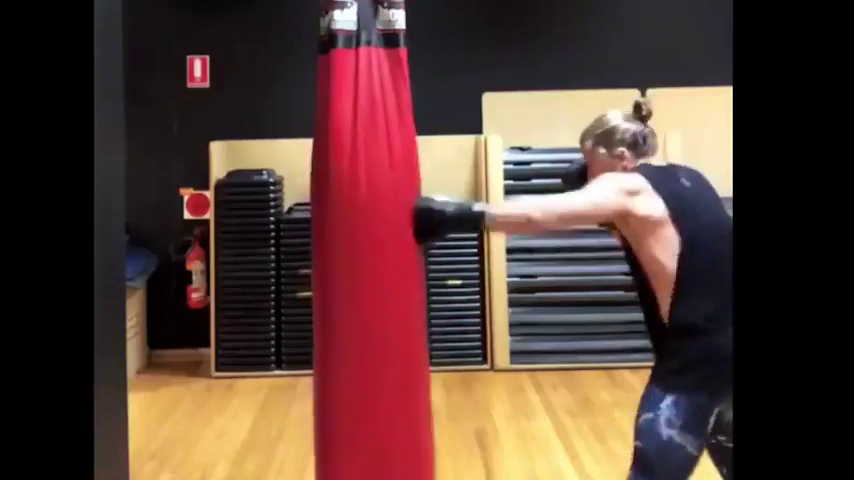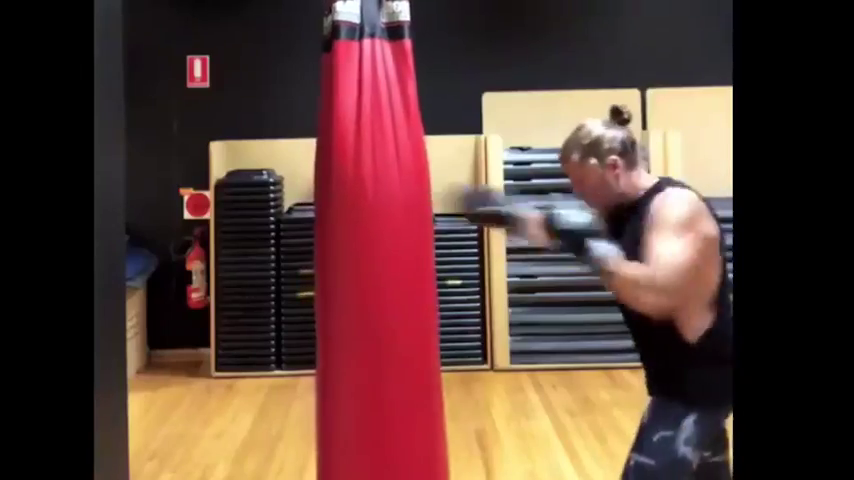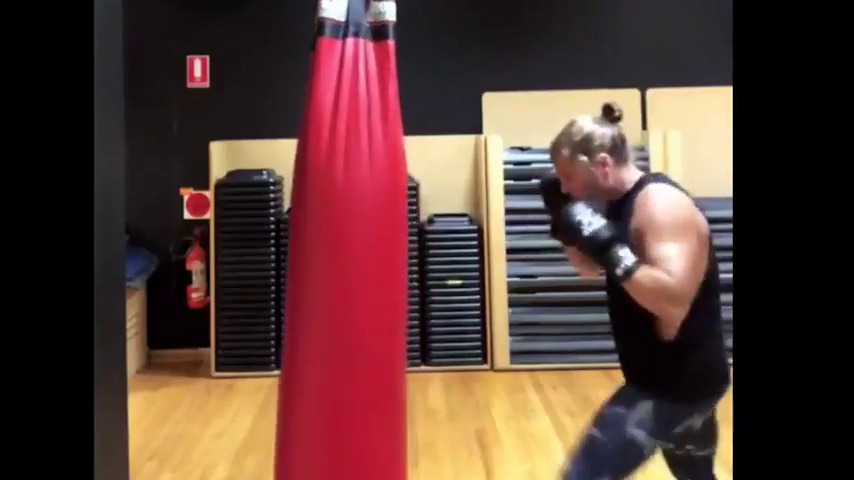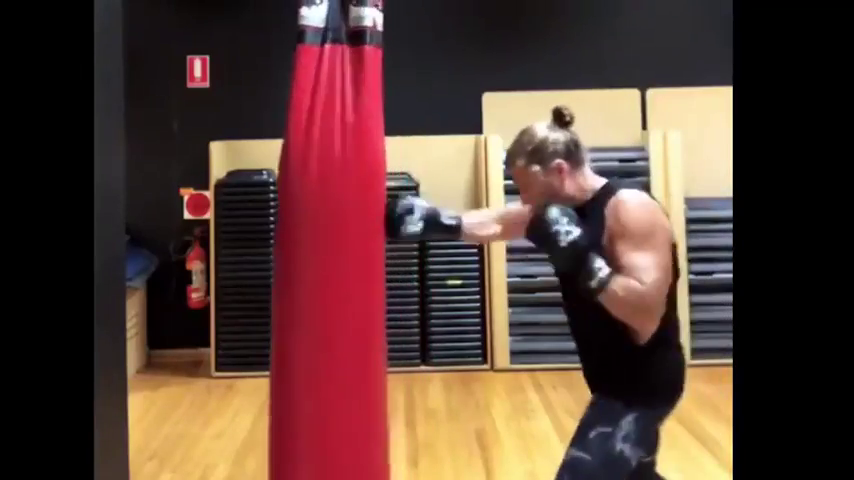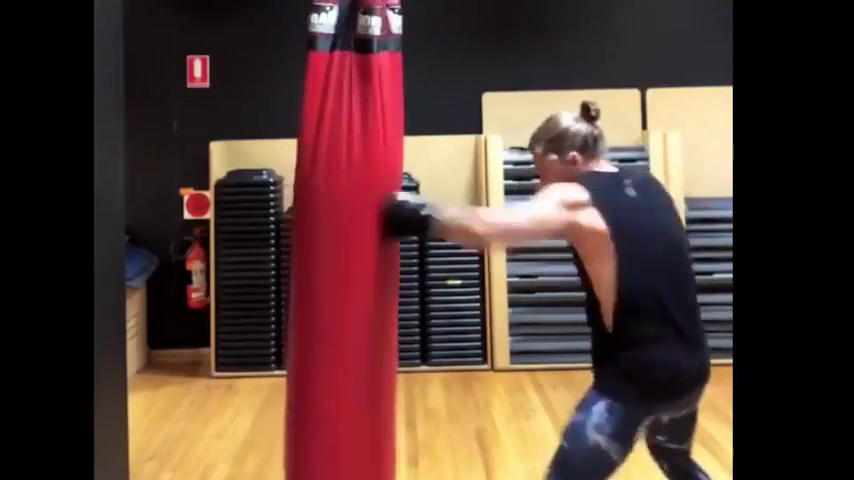
dt=0.5s
person 1, frame 1
left shoulder: (627, 186)
right shoulder: (687, 180)
left elbow: (541, 214)
left wrist: (461, 213)
left hip: (694, 360)
right hip: (721, 351)
person 1, frame 2
left shoulder: (675, 207)
right shoulder: (618, 202)
left elbow: (655, 295)
right elbow: (550, 232)
left wrist: (595, 246)
right wrist: (507, 215)
left hip: (699, 377)
right hip: (686, 373)
person 1, frame 3
left shoulder: (658, 203)
right shoulder: (620, 198)
left elbow: (674, 295)
right elbow: (591, 266)
left wrist: (611, 250)
right wrist: (565, 221)
left hip: (671, 376)
person 1, frame 4
left shoulder: (630, 209)
right shoulder: (562, 204)
left elbow: (645, 311)
right elbow: (496, 223)
left wrist: (583, 259)
right wrist: (433, 220)
left hip: (640, 380)
right hip: (627, 377)
person 1, frame 5
left shoulder: (574, 199)
right shoulder: (647, 187)
left elbow: (489, 229)
left wrist: (420, 215)
left hip: (634, 372)
right hip: (685, 363)
